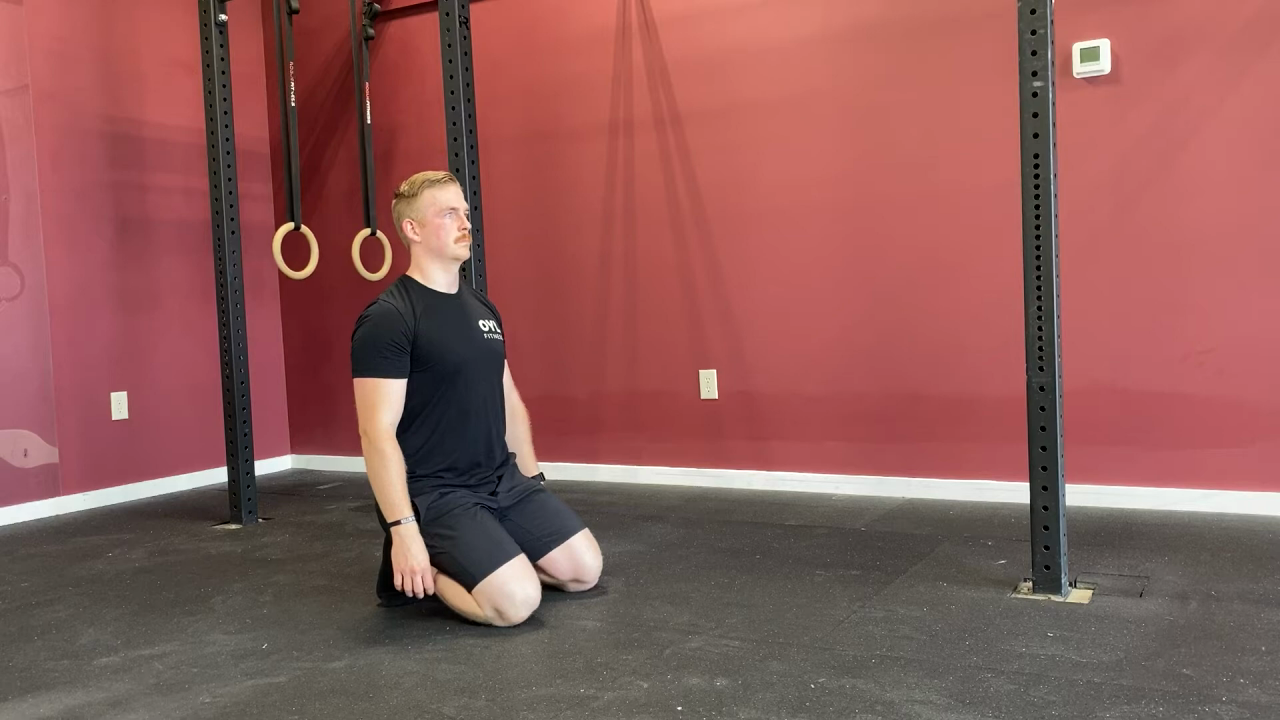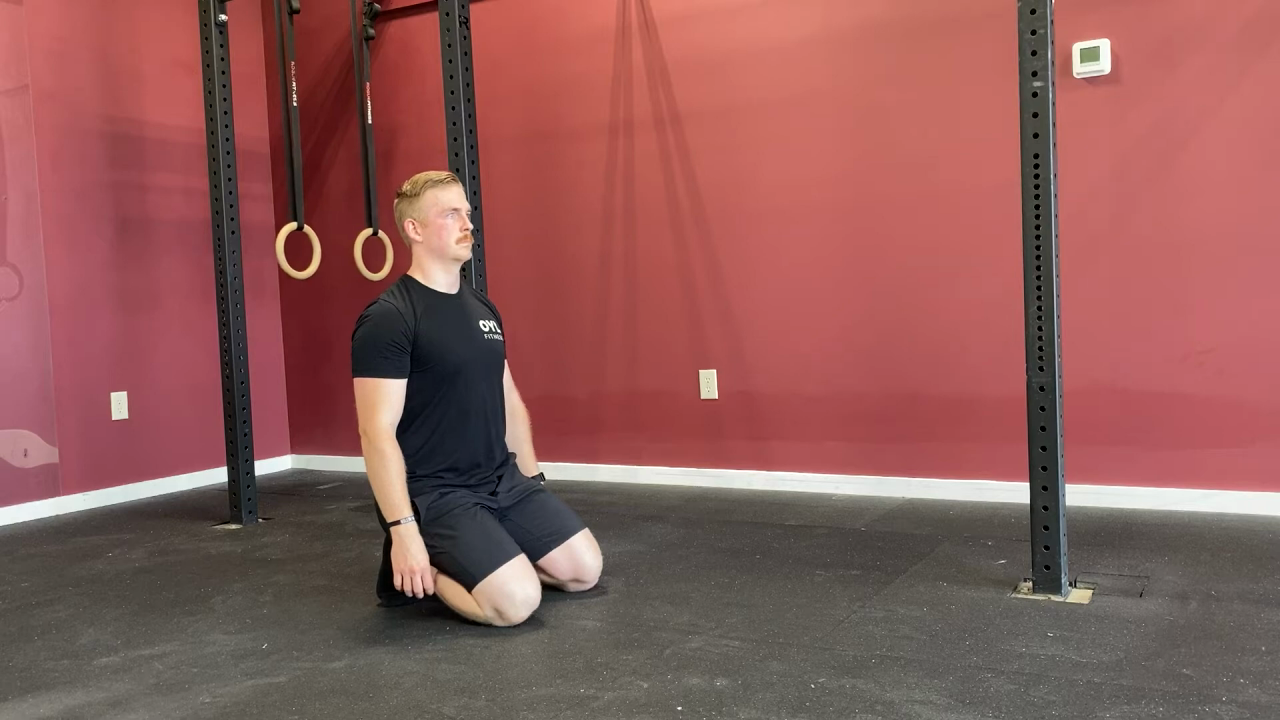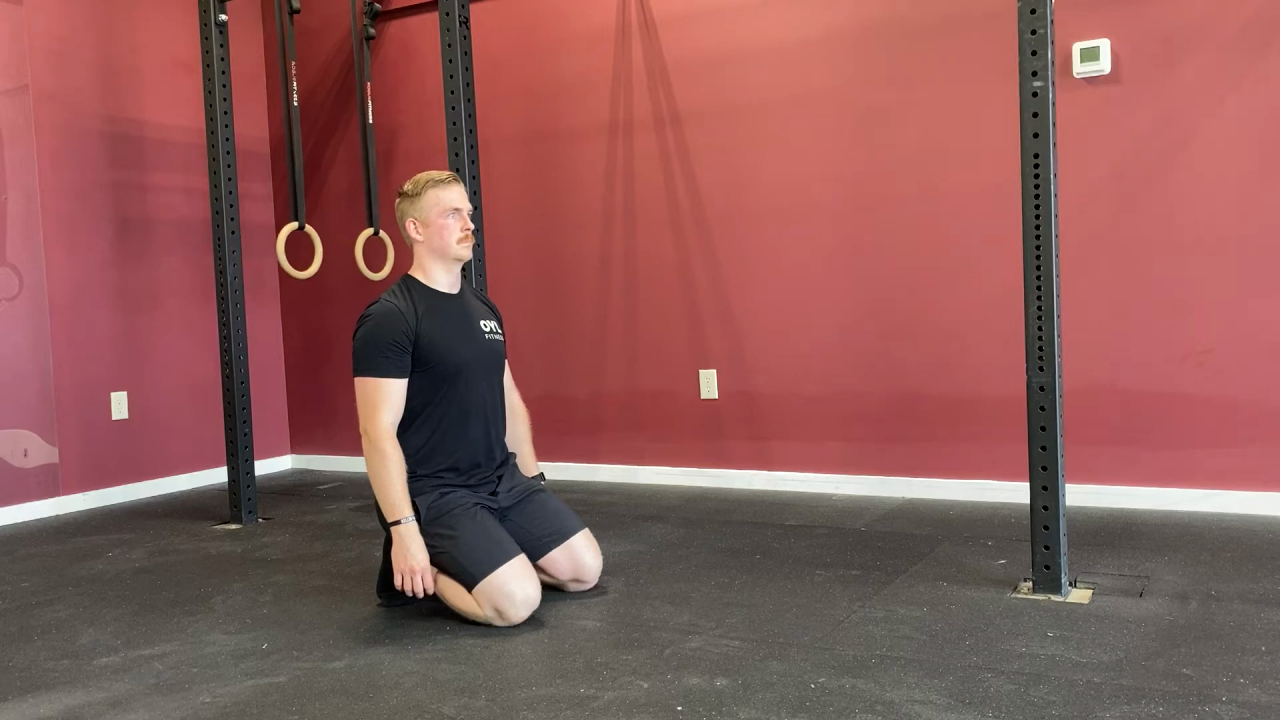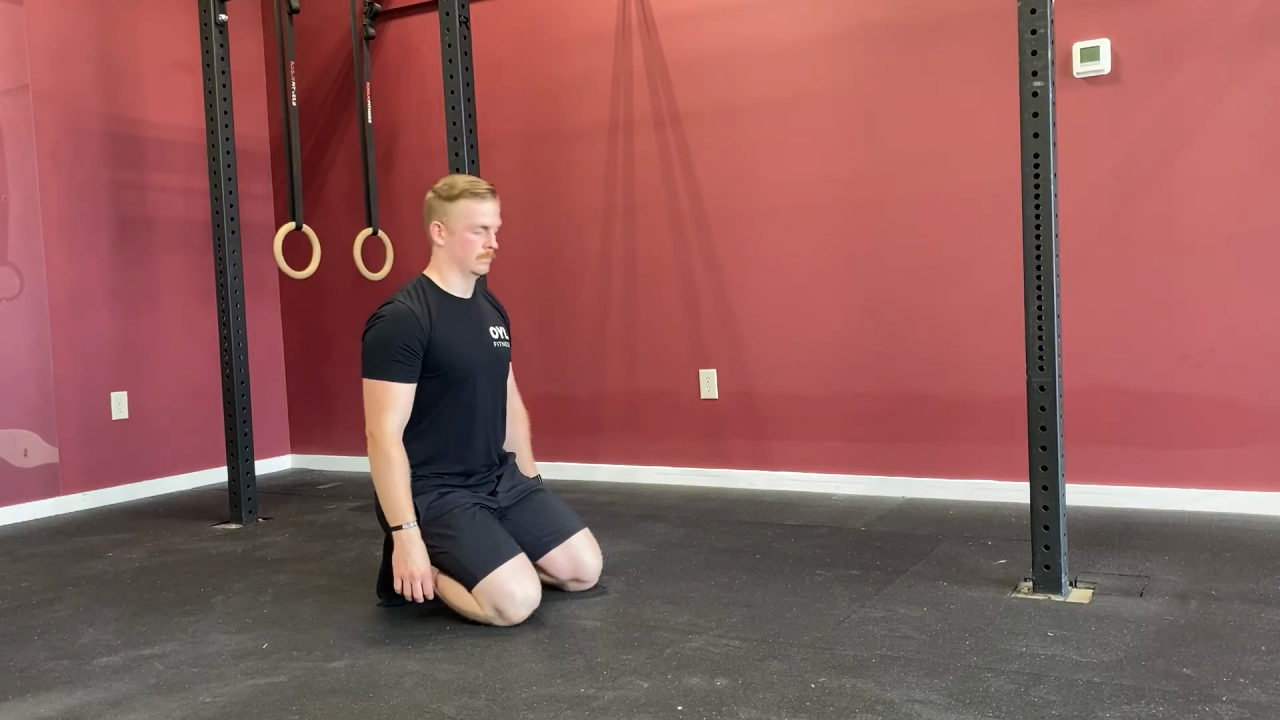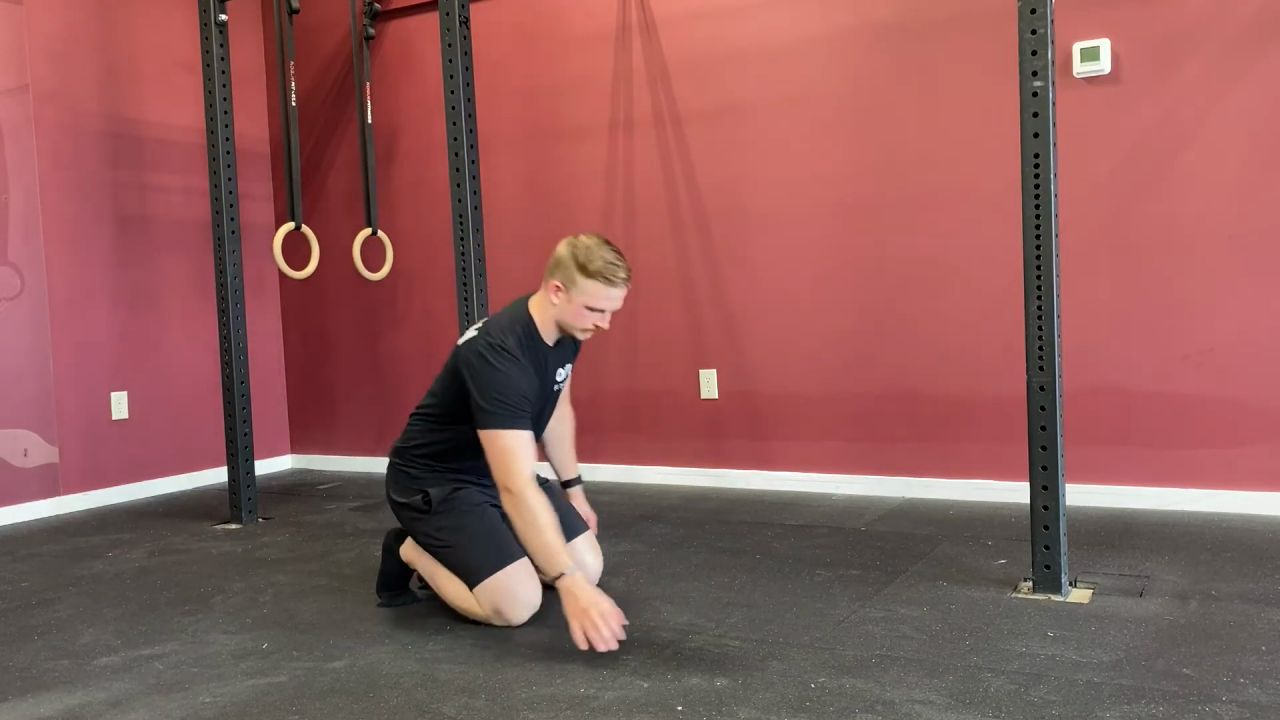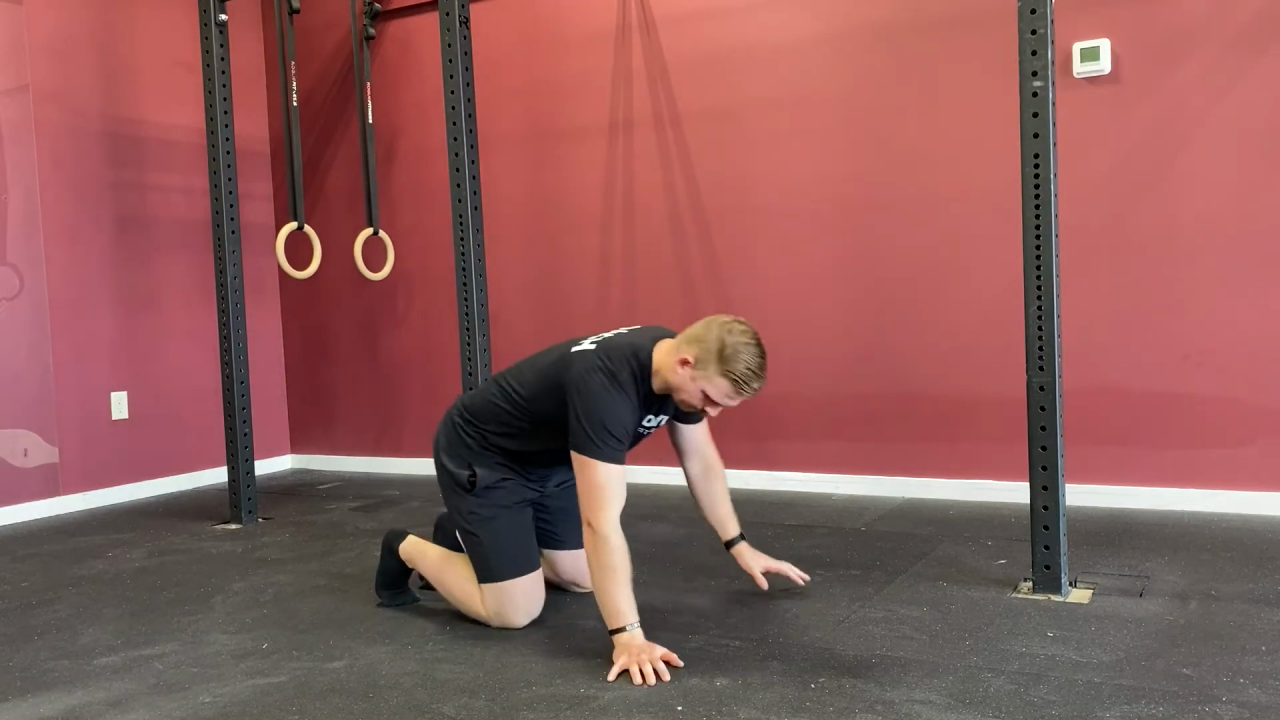
dt=0.5s
person 1, frame 1
left shoulder: (481, 307)
right shoulder: (388, 318)
right elbow: (378, 432)
left wrist: (534, 480)
right wrist: (404, 530)
left hip: (504, 479)
right hip: (434, 493)
left knee: (585, 569)
right knee: (516, 601)
left ankle: (454, 561)
right ankle: (416, 568)
person 1, frame 2
left shoulder: (482, 307)
right shoulder: (388, 318)
right elbow: (377, 432)
left wrist: (534, 480)
right wrist: (403, 529)
left hip: (503, 479)
right hip: (433, 492)
left knee: (585, 569)
right knee: (516, 601)
left ankle: (455, 559)
right ankle: (417, 567)
person 1, frame 3
left shoulder: (482, 307)
right shoulder: (390, 318)
right elbow: (378, 432)
left wrist: (534, 482)
right wrist: (404, 530)
left hip: (502, 478)
right hip: (434, 493)
left knee: (584, 569)
right knee: (516, 600)
left ankle: (465, 556)
right ankle: (415, 565)
person 1, frame 4
left shoulder: (490, 307)
right shoulder: (402, 319)
right elbow: (383, 434)
left wrist: (531, 483)
right wrist: (405, 534)
left hip: (499, 477)
right hip: (432, 491)
left knee: (583, 569)
right knee: (516, 600)
left ankle: (465, 554)
right ankle: (413, 566)
person 1, frame 5
left shoulder: (566, 330)
right shoulder: (500, 357)
left elbow: (557, 410)
right elbow: (517, 487)
left wrist: (573, 488)
right wrist: (566, 582)
left hip: (500, 471)
right hip: (437, 484)
left knee: (588, 570)
right knee: (518, 603)
left ankle: (486, 550)
right ankle: (413, 554)
person 1, frame 6
left shoulder: (681, 365)
right shoulder: (606, 385)
left elbow: (701, 464)
right elbow: (600, 521)
left wrist: (739, 546)
right wrist: (628, 636)
left hip: (545, 456)
right hip: (480, 455)
left knee: (580, 578)
right knee: (515, 610)
left ankle: (463, 532)
right ankle: (408, 551)
